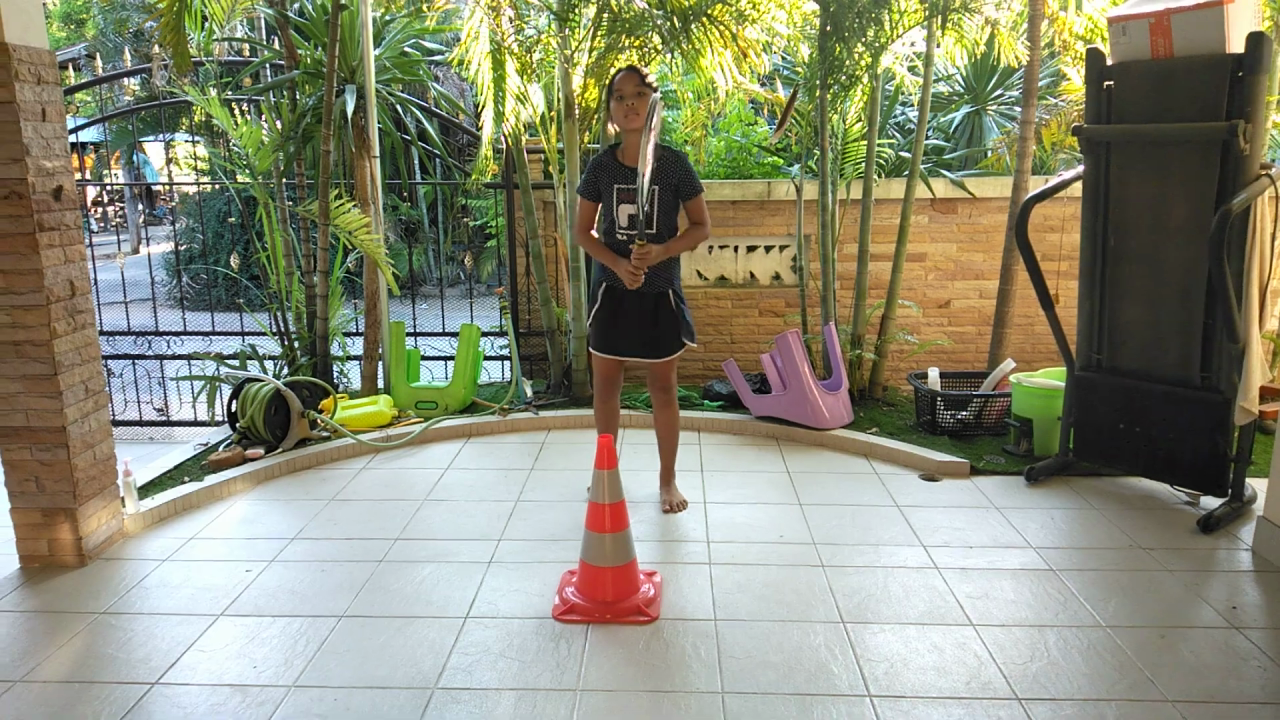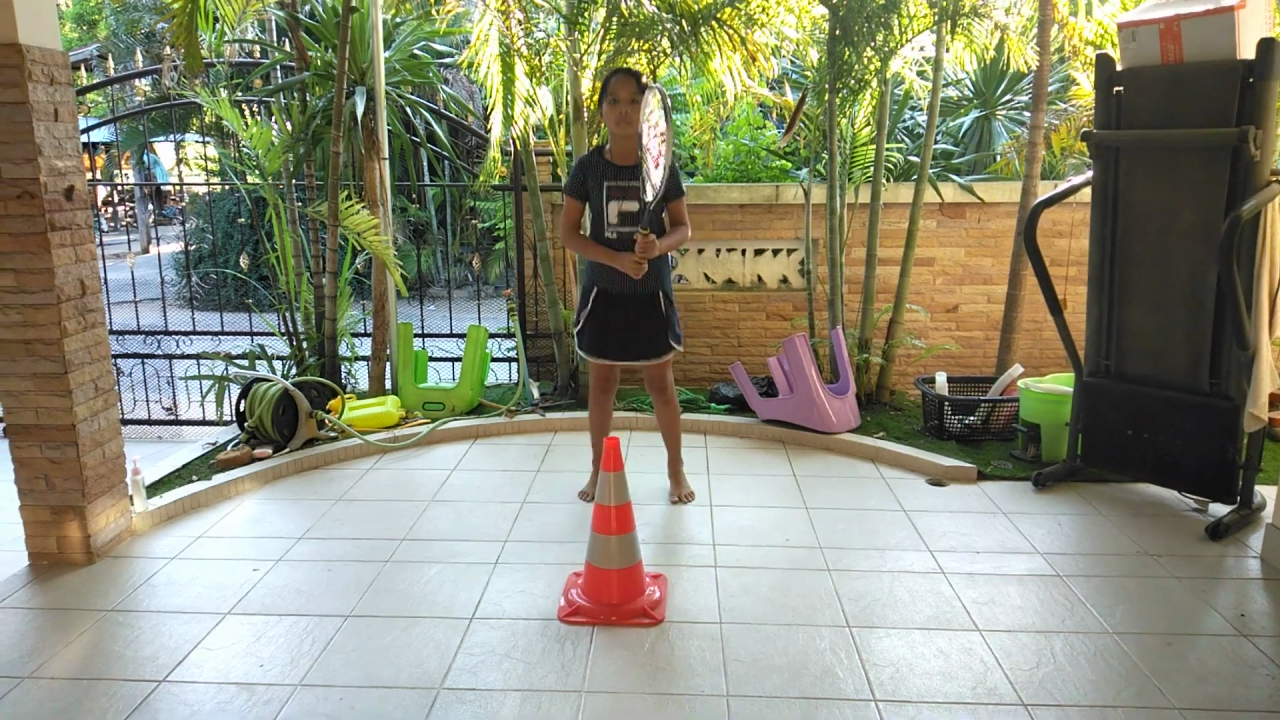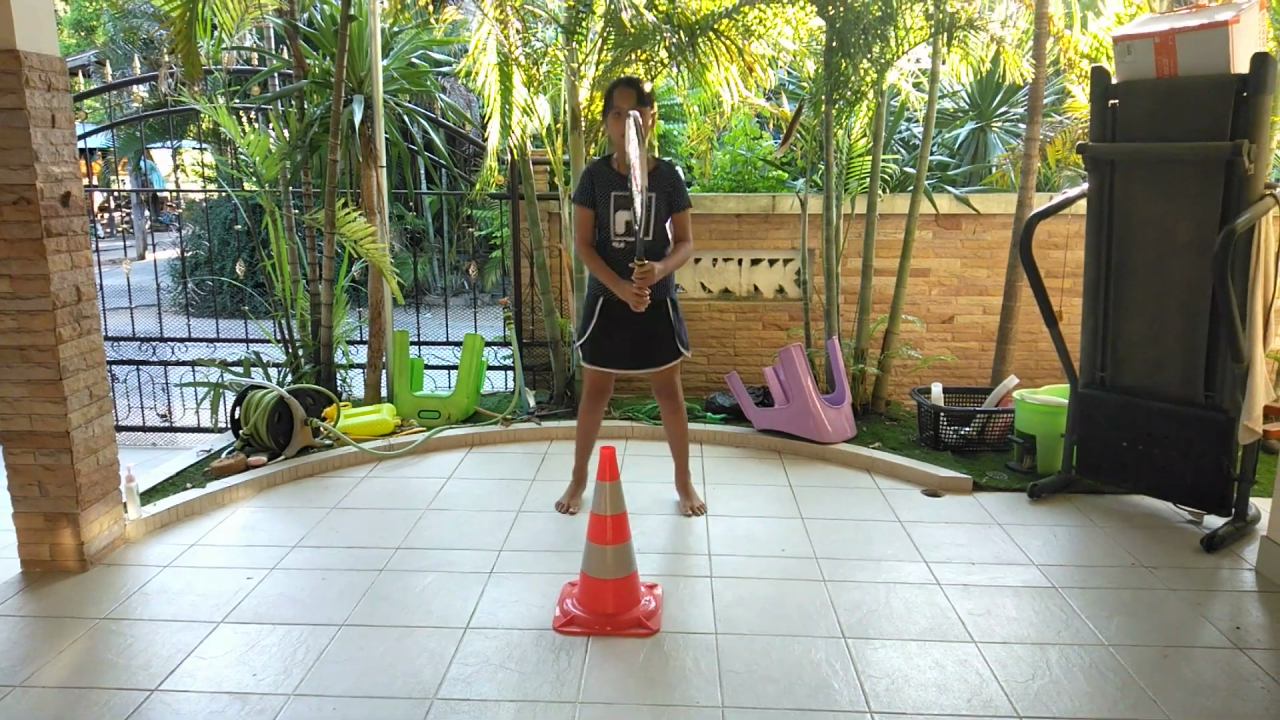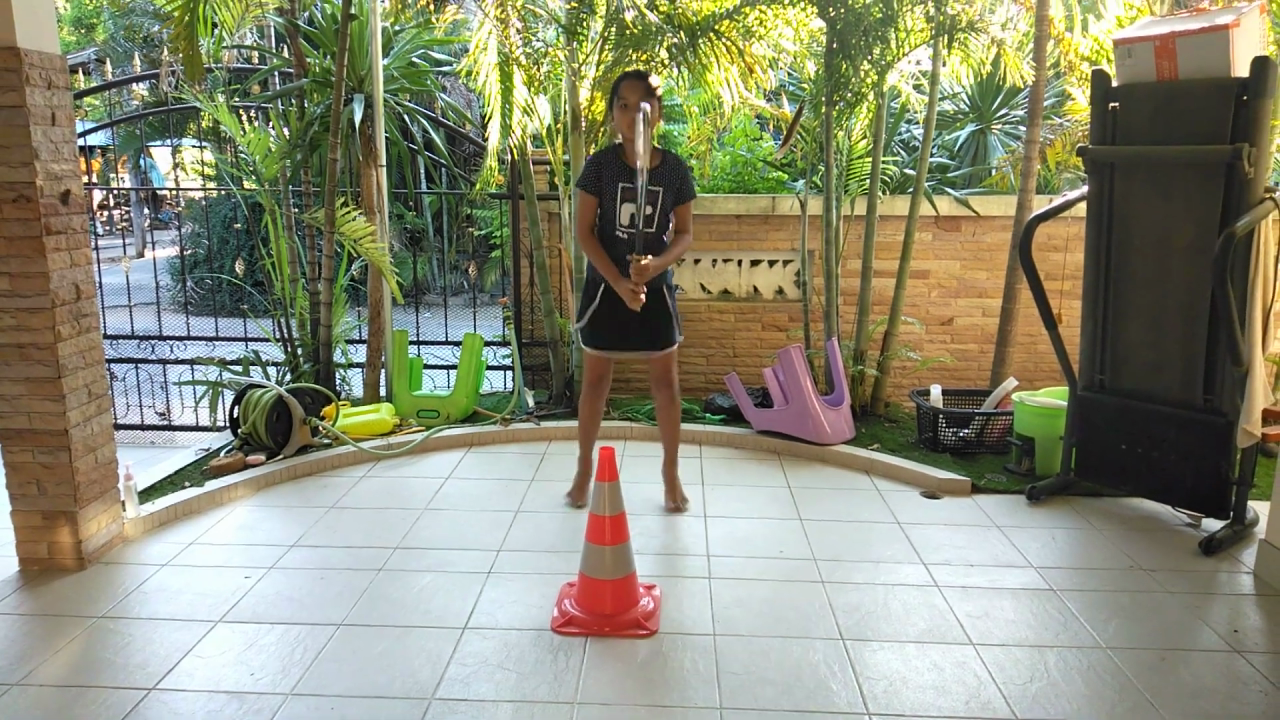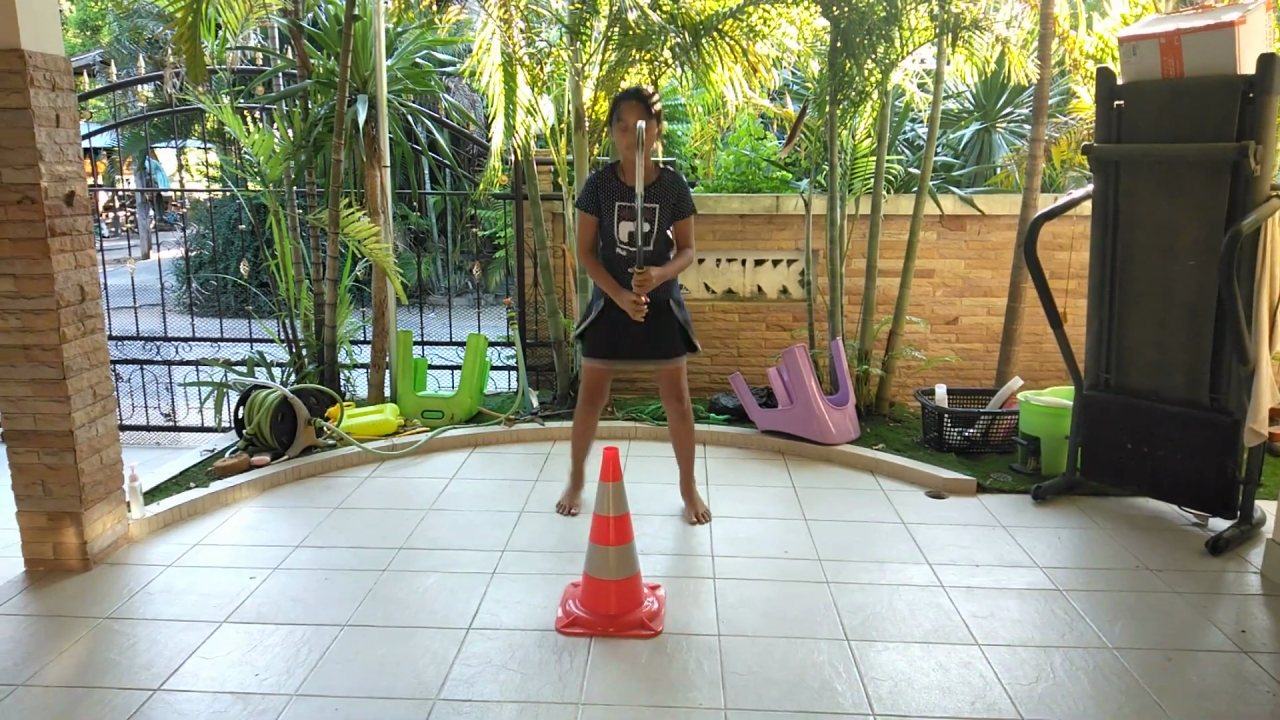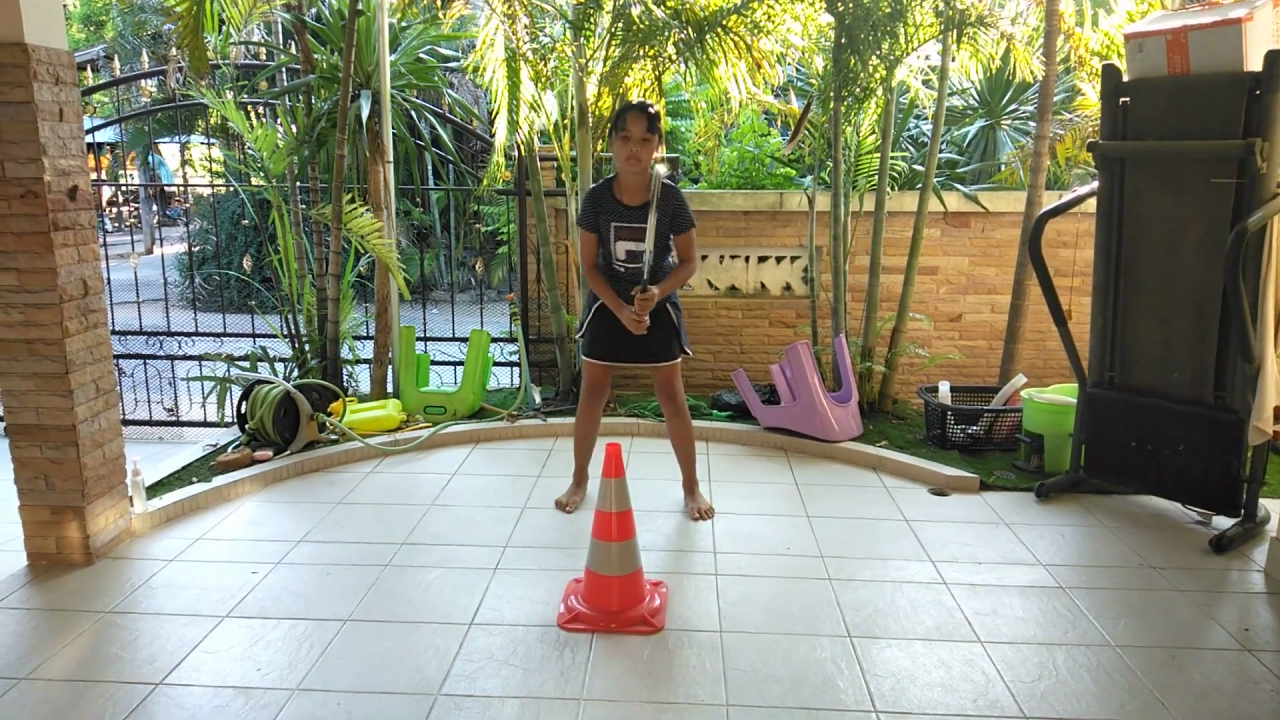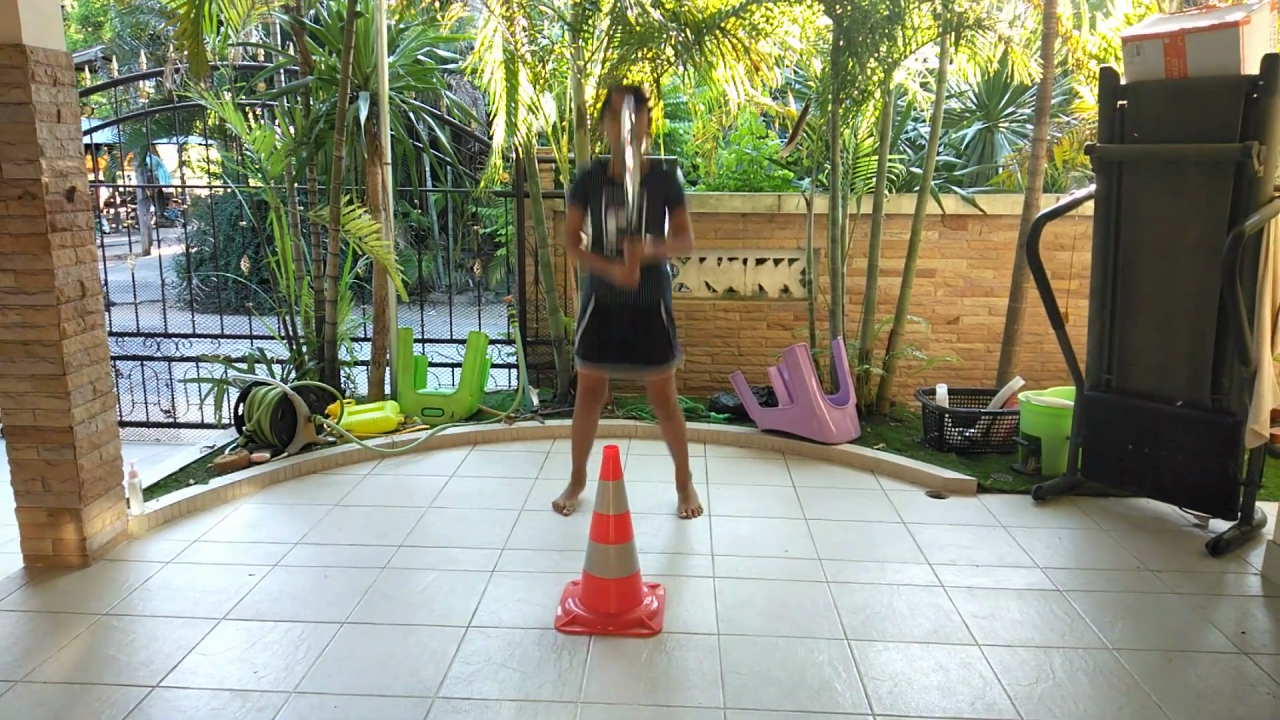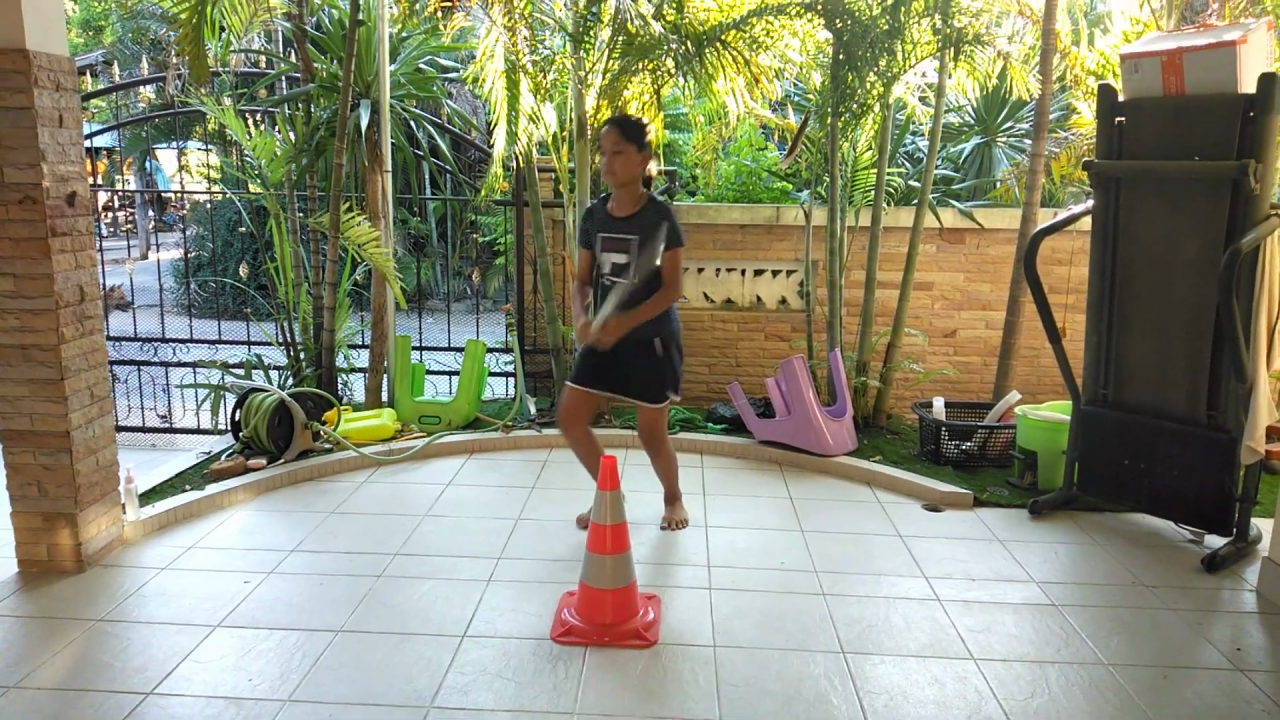
dt=0.5s
person 1, frame 1
left shoulder: (675, 163)
right shoulder: (600, 166)
left elbow: (701, 226)
right elbow: (582, 231)
left wrist: (660, 251)
right wrist: (617, 264)
left hip: (660, 291)
right hip: (612, 290)
left knee: (663, 387)
right knee: (605, 383)
left ankle: (668, 478)
person 1, frame 2
left shoulder: (663, 165)
right shoulder: (587, 167)
left elbow: (682, 227)
right elbow: (569, 233)
left wrist: (659, 247)
right wrist: (616, 260)
left hip: (652, 291)
right hip: (603, 290)
left knee: (660, 385)
right knee: (602, 384)
left ankle: (675, 466)
right ankle: (599, 465)
person 1, frame 3
left shoulder: (668, 176)
right shoulder: (594, 176)
left elbow: (685, 242)
right elbow: (583, 244)
left wrist: (660, 269)
right wrist: (620, 287)
left hip: (657, 299)
right hip: (606, 298)
left knee: (669, 393)
right knee: (595, 394)
left ankle: (683, 479)
right ankle: (579, 478)
person 1, frame 4
left shoulder: (675, 169)
right shoulder: (600, 164)
left elbow: (685, 234)
right elbow: (584, 232)
left wrist: (656, 264)
right wrist: (618, 281)
left hip: (656, 289)
right hip: (605, 287)
left knee: (665, 381)
right knee: (595, 381)
left ankle: (671, 472)
right ankle: (584, 468)
person 1, frame 5
left shoulder: (673, 184)
right shoulder: (599, 183)
left elbow: (687, 249)
right elbow: (585, 250)
left wrist: (660, 274)
right wrist: (619, 294)
left hip: (661, 304)
right hip: (609, 302)
left knee: (676, 396)
right knee: (590, 394)
left ankle: (688, 486)
right ankle: (576, 479)
person 1, frame 6
left shoulder: (671, 198)
right shoulder: (596, 198)
left elbow: (688, 260)
right elbow: (588, 265)
left wrist: (658, 293)
right wrist: (620, 310)
left hip: (657, 307)
right hip: (606, 307)
left knee: (672, 397)
right knee: (592, 395)
left ankle: (691, 485)
right ankle: (580, 479)
person 1, frame 7
left shoulder: (663, 179)
right shoulder: (589, 179)
left elbow: (684, 239)
right elbow: (572, 241)
left wrist: (650, 249)
right wrist: (608, 267)
left hip: (652, 303)
right hip: (602, 302)
left knee: (664, 399)
right knee: (589, 396)
left ankle: (684, 480)
right ankle: (577, 480)
person 1, frame 8
left shoulder: (660, 217)
right shoulder: (592, 216)
left elbow: (674, 287)
right elbow: (582, 278)
left wrist: (623, 322)
right wrist: (582, 319)
left hip: (651, 340)
right hip: (610, 337)
left knee: (651, 435)
right knee: (571, 417)
left ankle: (673, 498)
